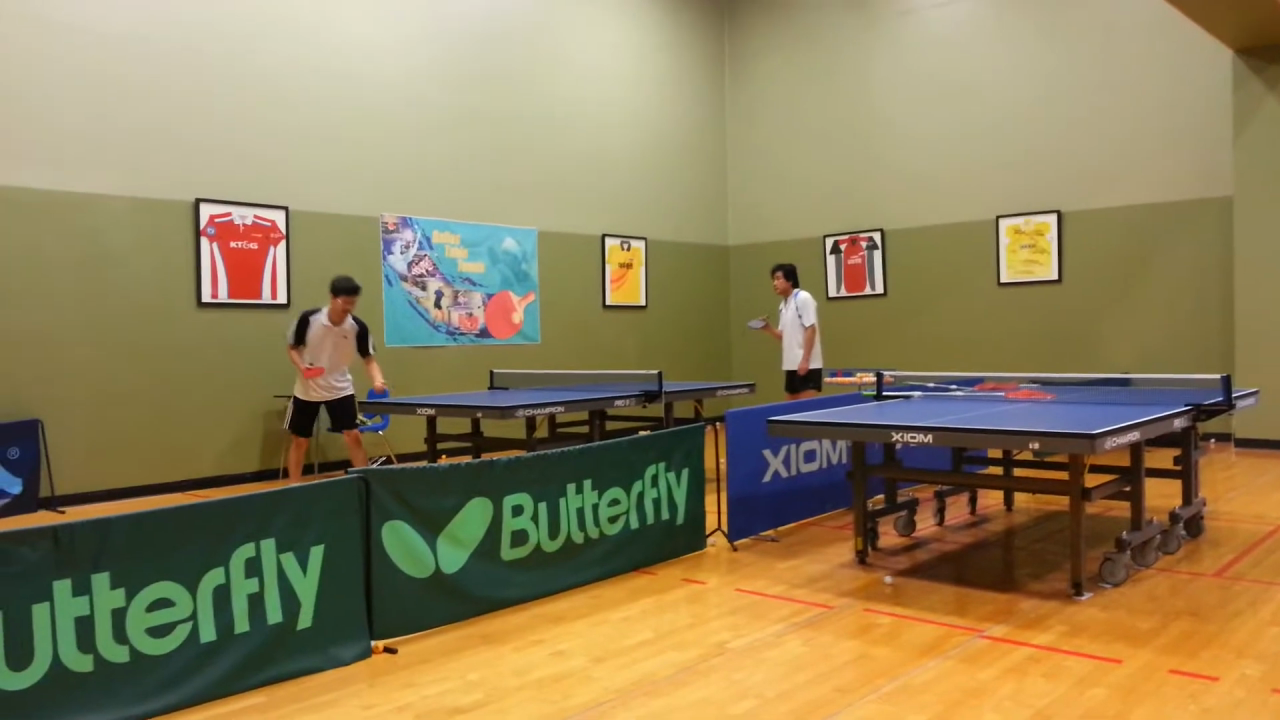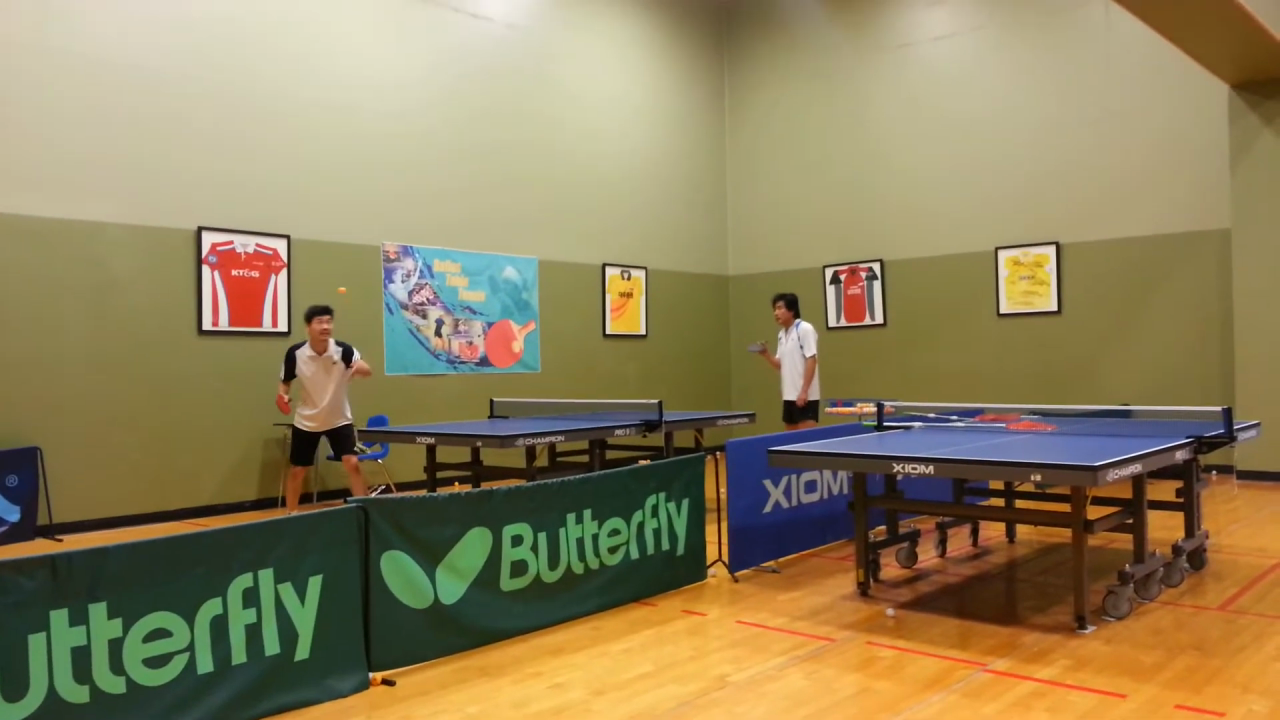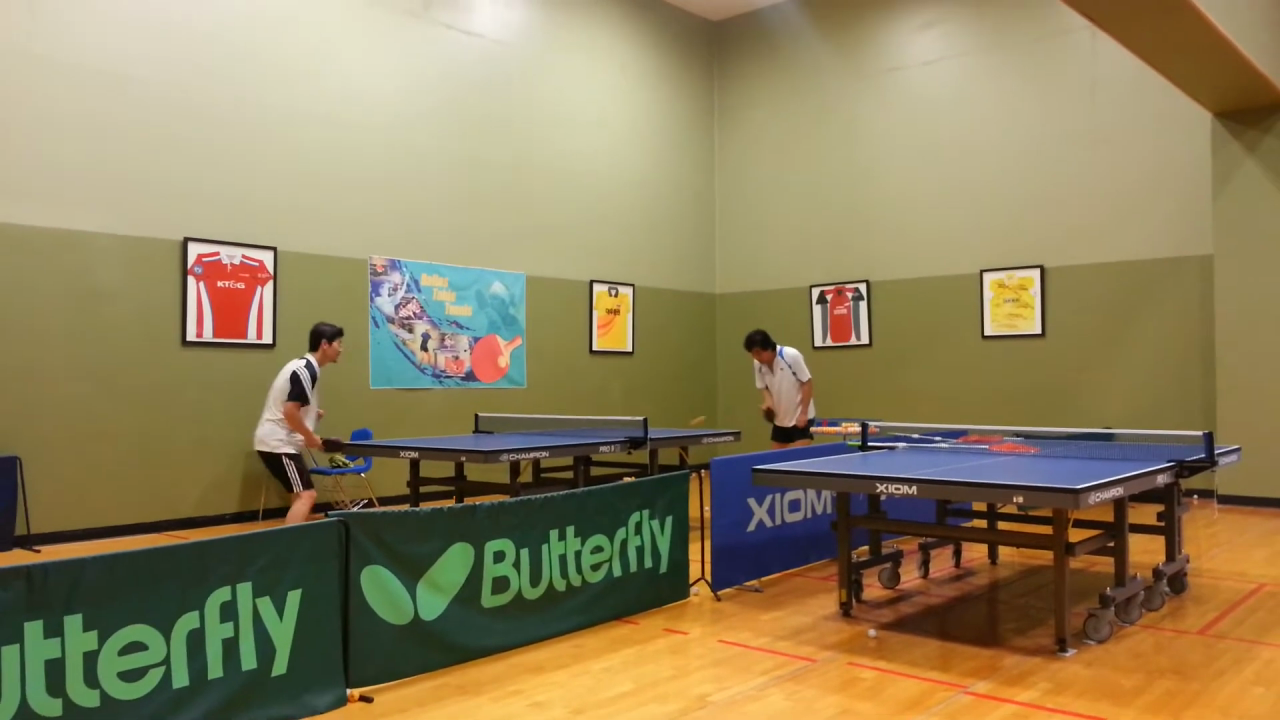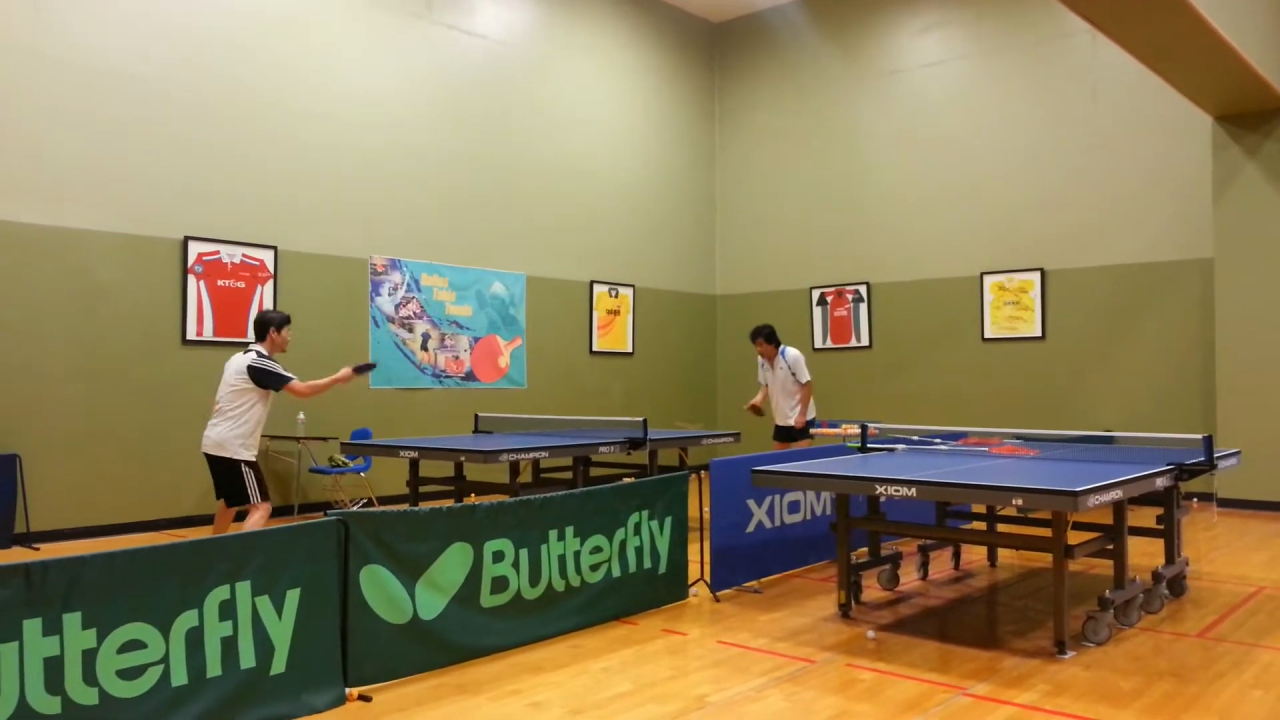
dt=1s
person 1, frame 1
left shoulder: (358, 327)
right shoulder: (308, 319)
left elbow: (369, 359)
right elbow: (292, 348)
left wrist: (378, 381)
right wrist: (300, 366)
left hip: (341, 389)
right hip: (308, 390)
left knee: (353, 436)
right knee: (299, 440)
person 1, frame 2
left shoulder: (343, 351)
right shoulder: (295, 353)
left elbow: (366, 371)
right elbow: (285, 382)
left wrist: (360, 368)
right wrist: (283, 395)
left hip: (339, 420)
right hip: (306, 421)
left knee: (352, 463)
right knee: (297, 471)
right ankle: (291, 514)
person 1, frame 3
left shoulder: (305, 367)
right shoulder: (306, 371)
right elbow: (289, 411)
left wrist: (313, 415)
right wrist: (311, 438)
left hip: (286, 443)
right hip: (278, 444)
left knee: (306, 494)
right knee: (306, 496)
person 1, frame 4
left shoulder: (237, 360)
right shoulder: (259, 363)
right elbow: (301, 390)
left wrist: (261, 389)
right wrist: (339, 377)
left hip: (214, 444)
right hip: (233, 448)
left knee: (230, 502)
right knee: (260, 509)
